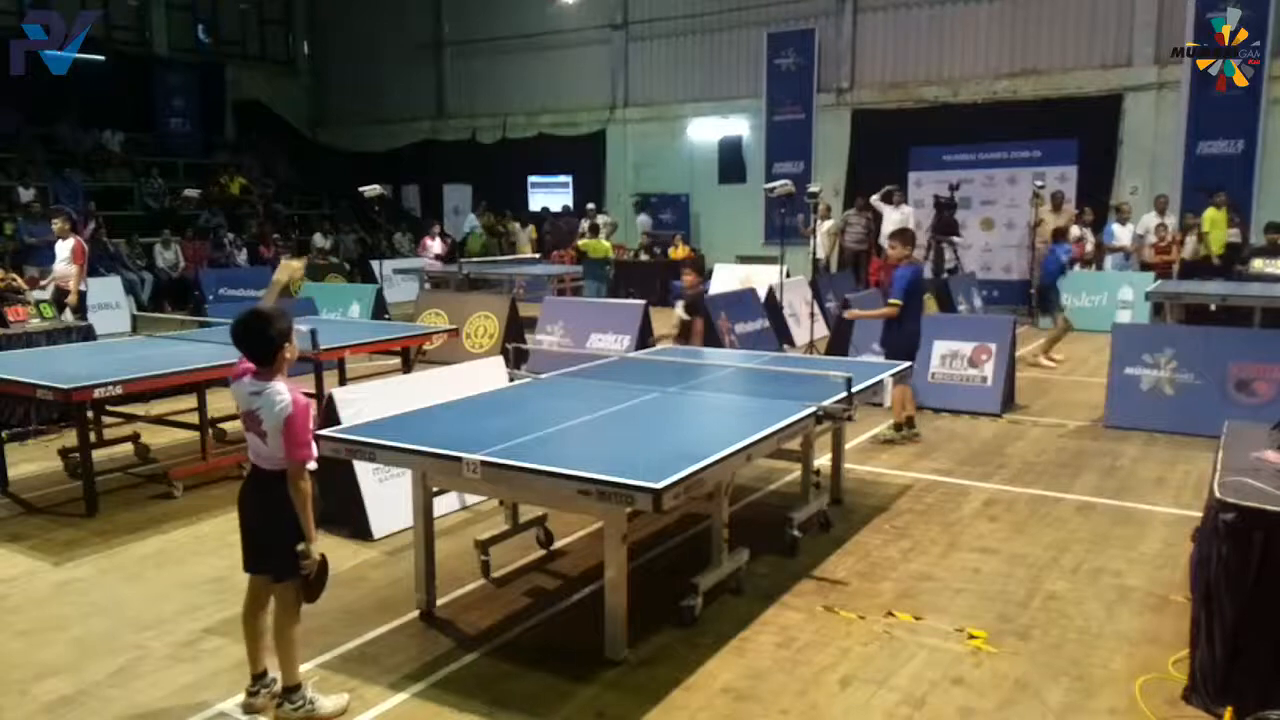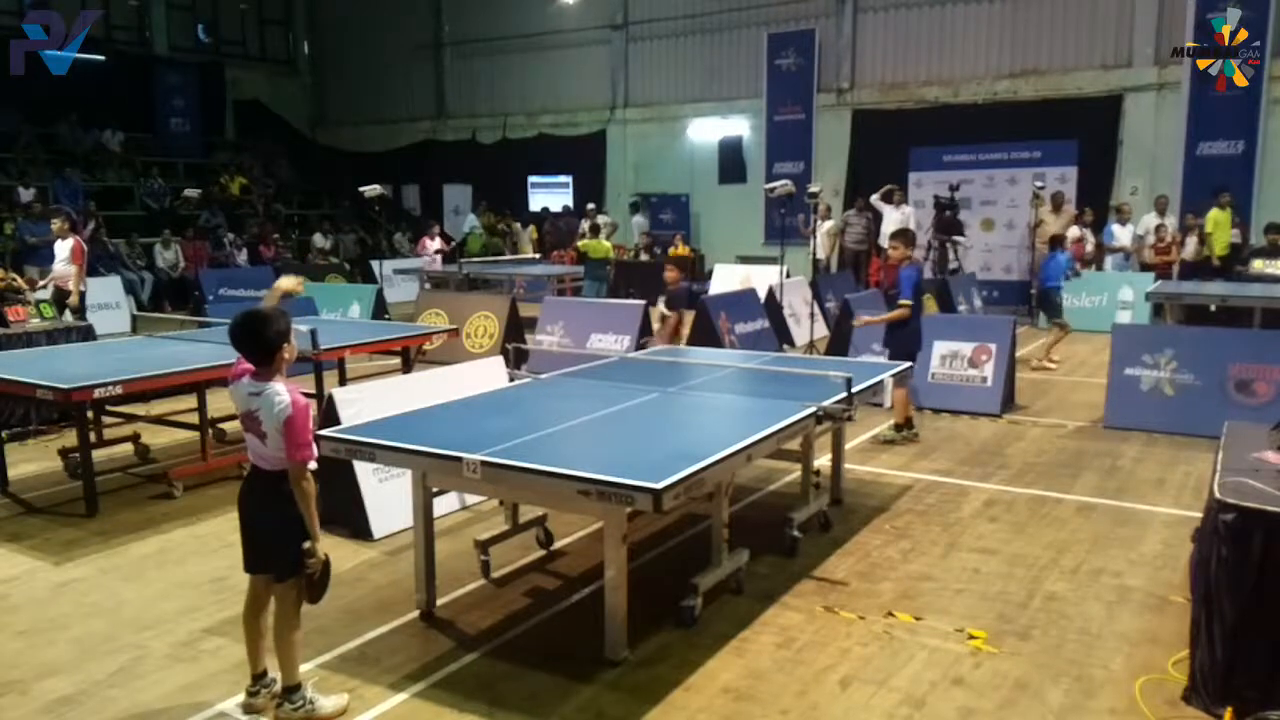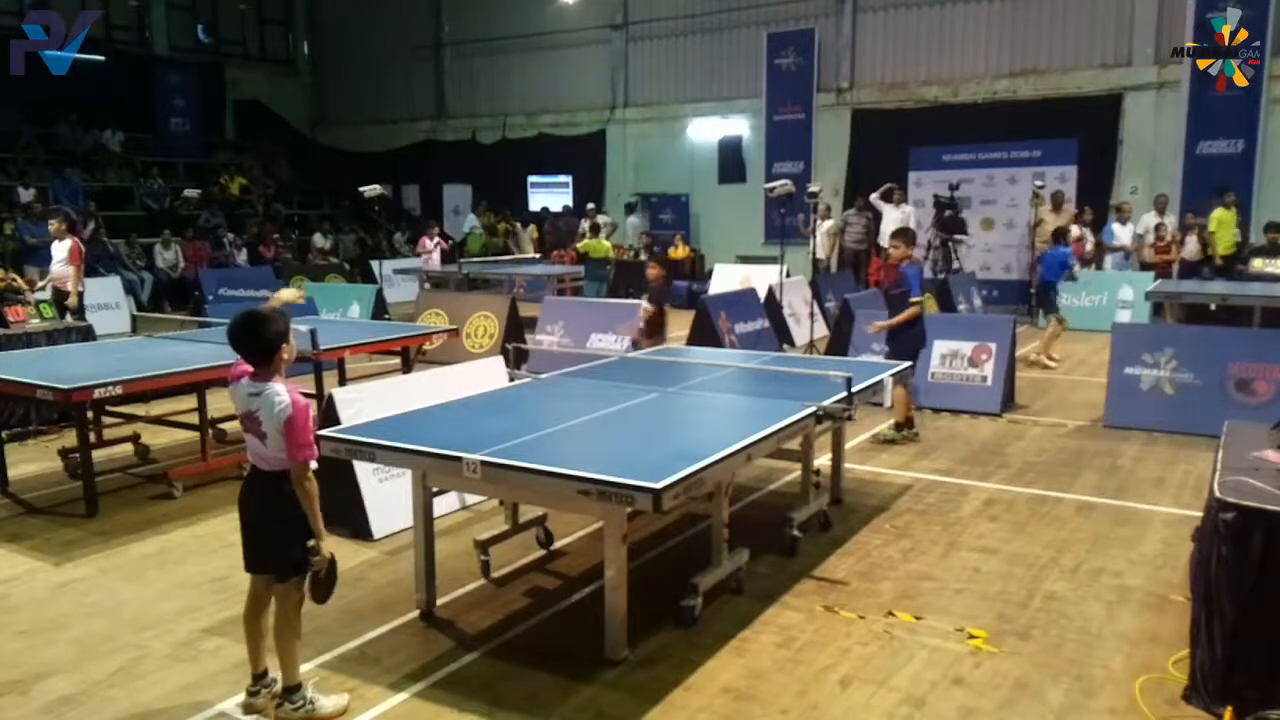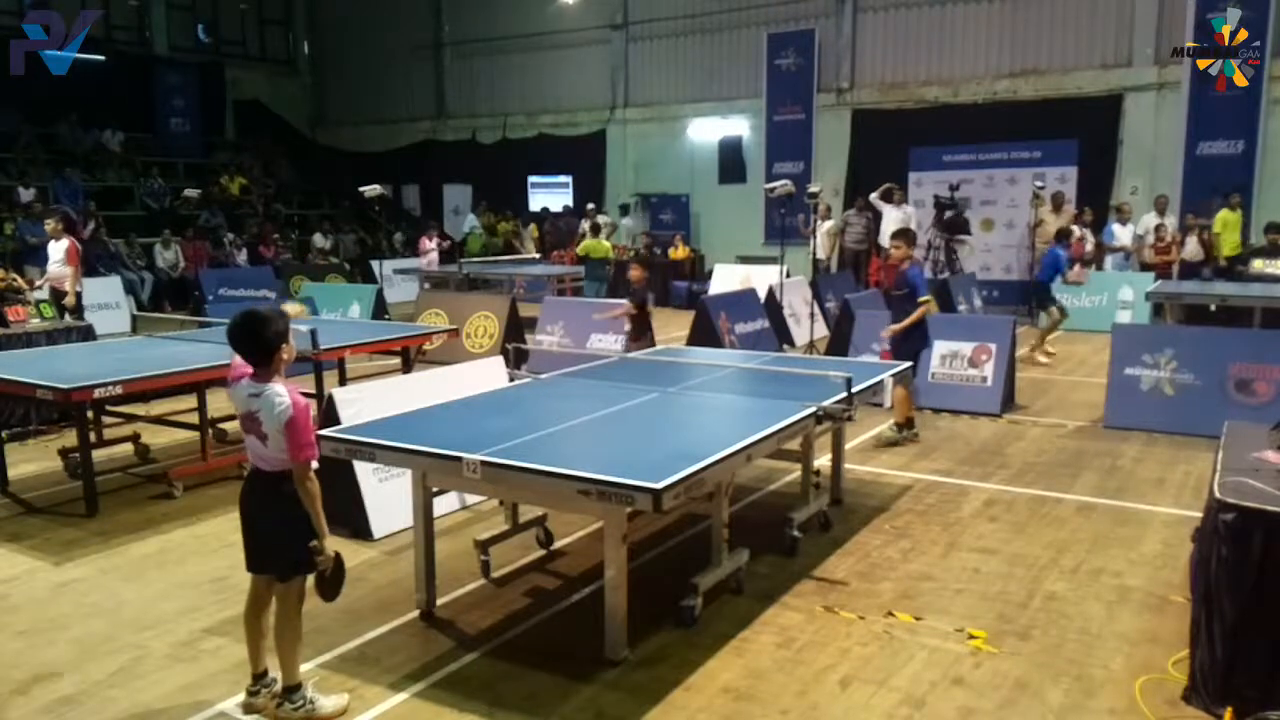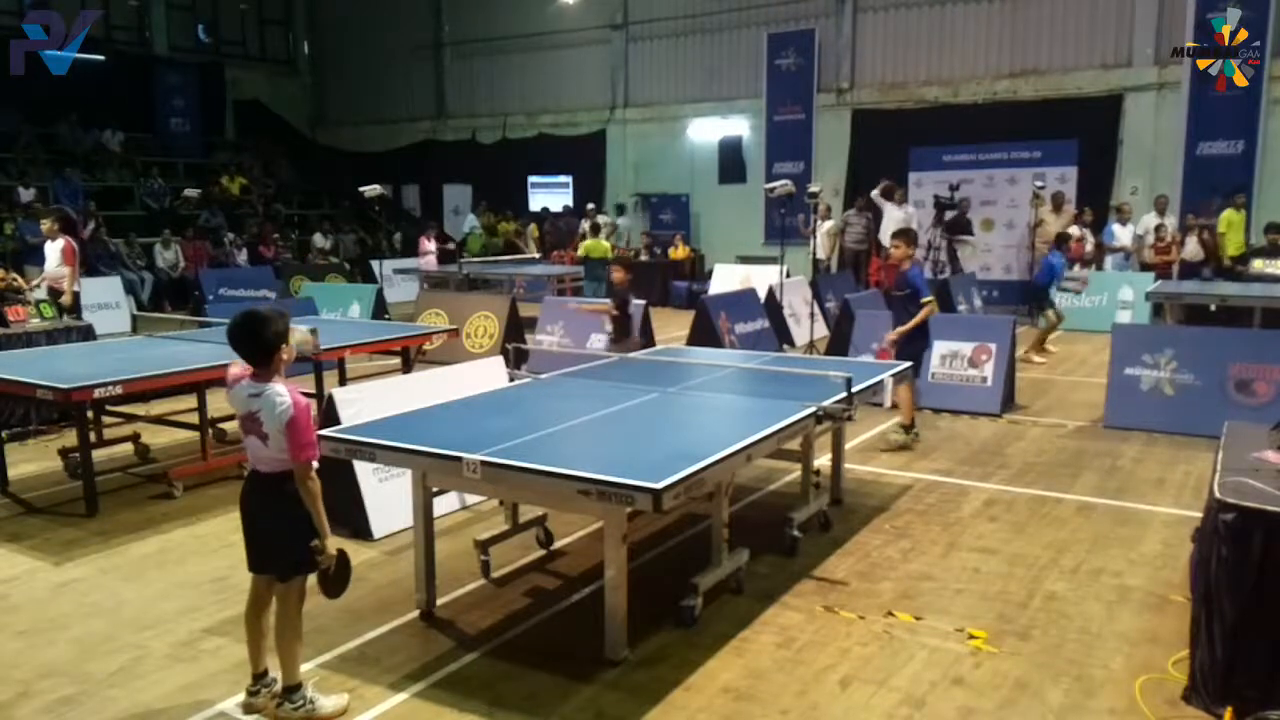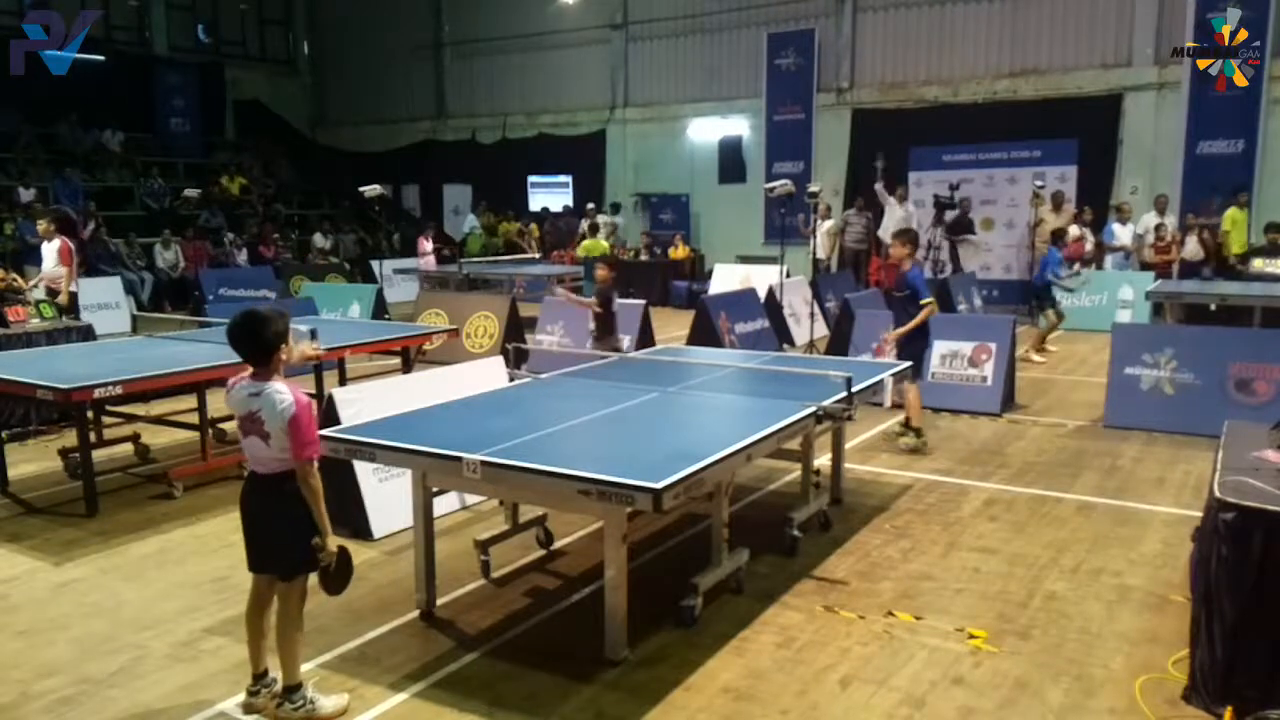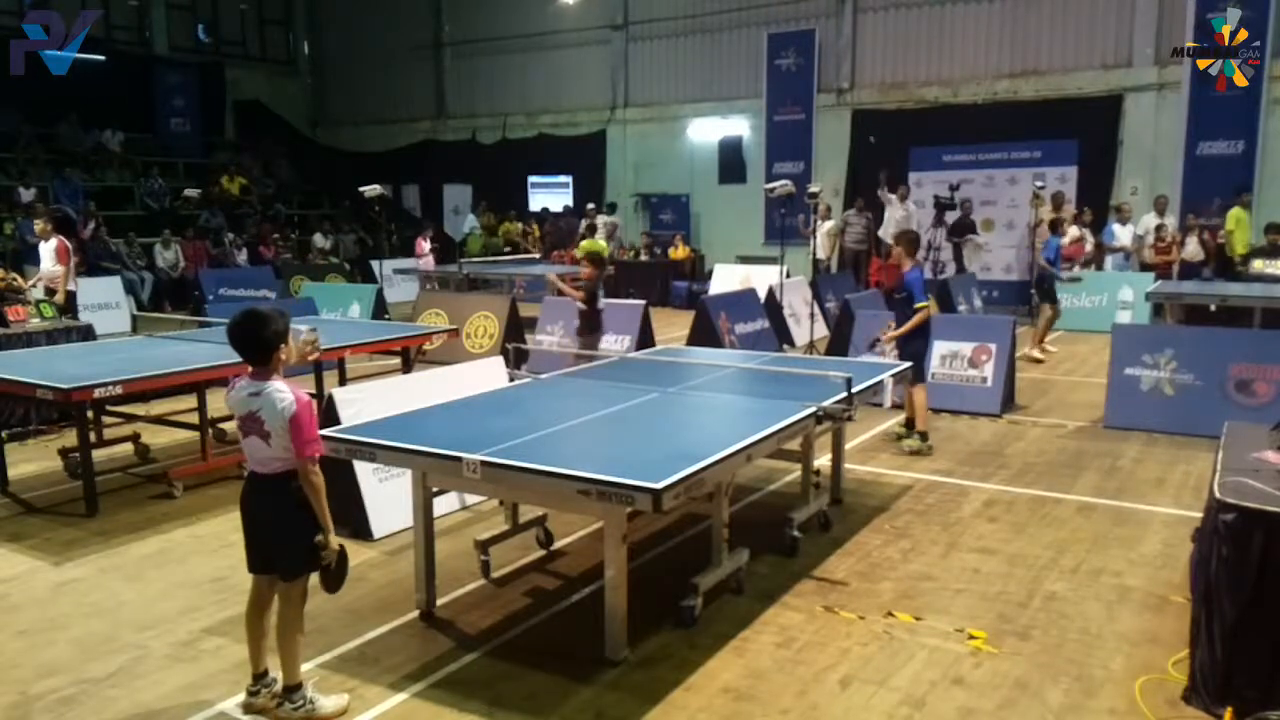
dt=0.1s
person 1, frame 1
left shoulder: (241, 380)
right shoulder: (292, 404)
left elbow: (256, 330)
right elbow: (298, 478)
left wrist: (277, 284)
right wrist: (310, 537)
left hip: (254, 489)
right hip: (281, 498)
left knee: (259, 590)
right knee: (287, 599)
person 1, frame 2
left shoulder: (239, 382)
right shoulder: (292, 404)
left elbow: (248, 341)
right elbow: (299, 476)
left wrist: (274, 294)
right wrist: (315, 534)
left hip: (254, 490)
right hip: (283, 498)
left knee: (258, 590)
right knee: (288, 599)
person 1, frame 3
left shoulder: (239, 382)
right shoulder: (292, 404)
left elbow: (247, 344)
right elbow: (302, 476)
left wrist: (273, 304)
right wrist: (320, 534)
left hip: (254, 490)
right hip: (284, 497)
left knee: (260, 591)
right knee: (288, 599)
left ankle: (259, 685)
person 1, frame 4
left shoulder: (238, 385)
right shoulder: (292, 405)
left elbow: (241, 358)
right elbow: (303, 475)
left wrist: (277, 318)
right wrist: (323, 533)
left hip: (255, 491)
right hip: (285, 498)
left knee: (260, 591)
right knee: (289, 599)
left ankle: (260, 684)
person 1, frame 5
left shoulder: (238, 387)
right shoulder: (293, 404)
left elbow: (241, 363)
right elbow: (305, 475)
left wrist: (271, 328)
right wrist: (324, 532)
left hip: (255, 491)
right hip: (286, 498)
left knee: (261, 591)
right knee: (290, 599)
left ankle: (260, 684)
person 1, frame 6
left shoulder: (237, 391)
right shoulder: (295, 403)
right elbow: (306, 474)
left wrist: (290, 361)
right wrist: (326, 530)
left hip: (255, 491)
right hip: (287, 498)
left knee: (262, 590)
right knee: (291, 599)
left ankle: (260, 684)
person 1, frame 7
left shoulder: (236, 392)
right shoulder: (296, 402)
right elbow: (308, 472)
left wrist: (289, 362)
right wrist: (328, 528)
left hip: (255, 492)
right hip: (288, 498)
left knee: (262, 591)
right knee: (292, 599)
left ankle: (260, 684)
person 2, frame 1
left shoulder: (901, 274)
right shoulder: (917, 271)
left elbow: (893, 310)
right elbow: (920, 305)
left wrist: (861, 315)
left hip: (898, 336)
right hip: (911, 334)
left knee: (896, 380)
right knee: (904, 380)
left ankle: (898, 429)
right ankle: (910, 426)
person 2, frame 2
left shoulder: (906, 275)
right shoulder: (912, 272)
left elbow: (904, 311)
left wrist: (873, 320)
left hip: (903, 337)
right hip: (903, 336)
left knee: (898, 381)
right knee: (901, 380)
left ankle: (897, 430)
right ankle: (908, 427)
person 2, frame 3
left shoulder: (910, 273)
right shoulder: (897, 271)
left elbow: (916, 308)
left wrist: (887, 324)
right wrist: (890, 325)
left hip: (907, 336)
right hip: (904, 335)
left knee: (897, 380)
right knee: (903, 379)
left ankle: (898, 429)
right ankle: (909, 426)
person 2, frame 4
left shoulder: (913, 274)
right shoulder: (898, 272)
left elbow: (926, 306)
left wrist: (900, 327)
right wrist: (895, 329)
left hip: (911, 336)
right hip: (903, 336)
left knee: (897, 380)
right knee: (903, 380)
left ankle: (898, 428)
right ankle: (909, 426)
person 2, frame 5
left shoulder: (914, 274)
right shoulder: (898, 273)
left elbow: (929, 307)
left wrist: (905, 328)
right wrist: (897, 332)
left hip: (913, 337)
right hip: (905, 337)
left knee: (902, 380)
right knee: (906, 381)
left ankle: (904, 431)
right ankle: (909, 426)
person 2, frame 6
left shoulder: (914, 275)
right shoulder: (902, 273)
left elbow: (929, 308)
left wrist: (902, 331)
right wrist: (897, 331)
left hip: (913, 338)
right hip: (908, 337)
left knee: (909, 382)
right knee: (908, 381)
left ankle: (917, 434)
right ankle: (908, 425)
person 2, frame 7
left shoulder: (913, 277)
right shoulder: (907, 274)
left elbow: (924, 312)
left wrist: (897, 332)
right wrist: (895, 328)
left hip: (914, 339)
right hip: (909, 338)
left knee: (916, 384)
right knee: (910, 383)
left ankle: (922, 438)
right ankle: (909, 426)
